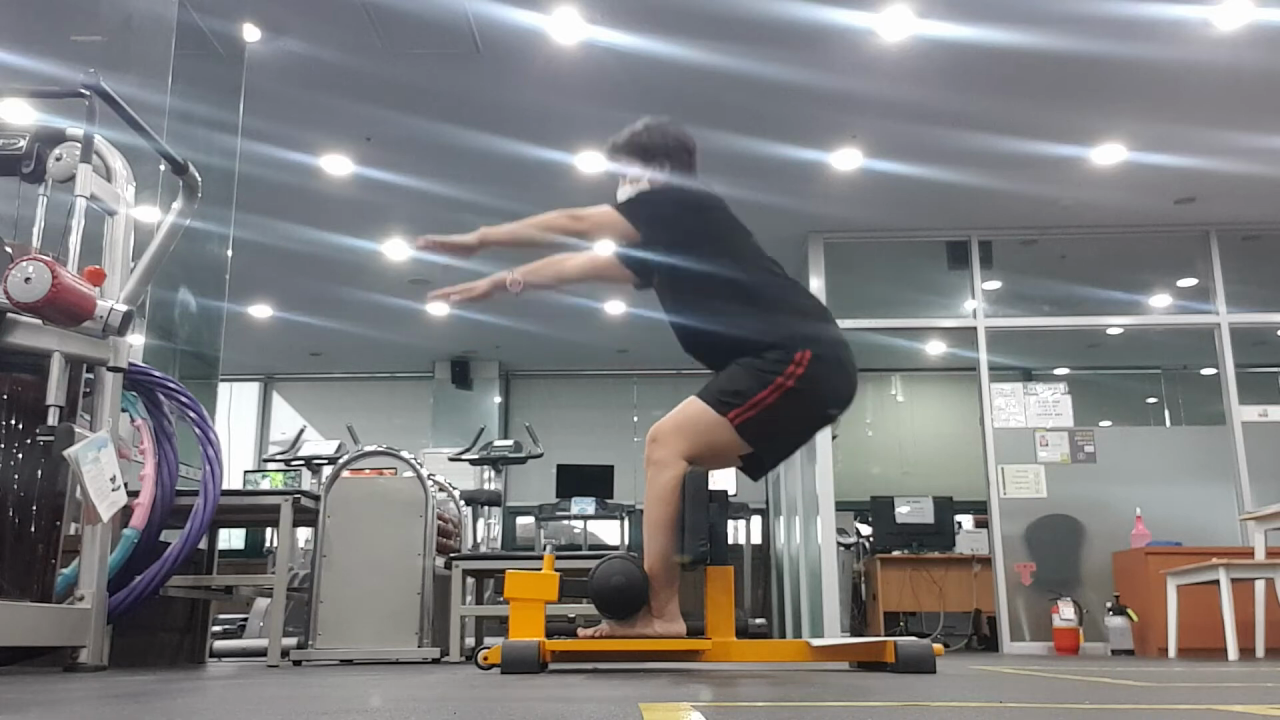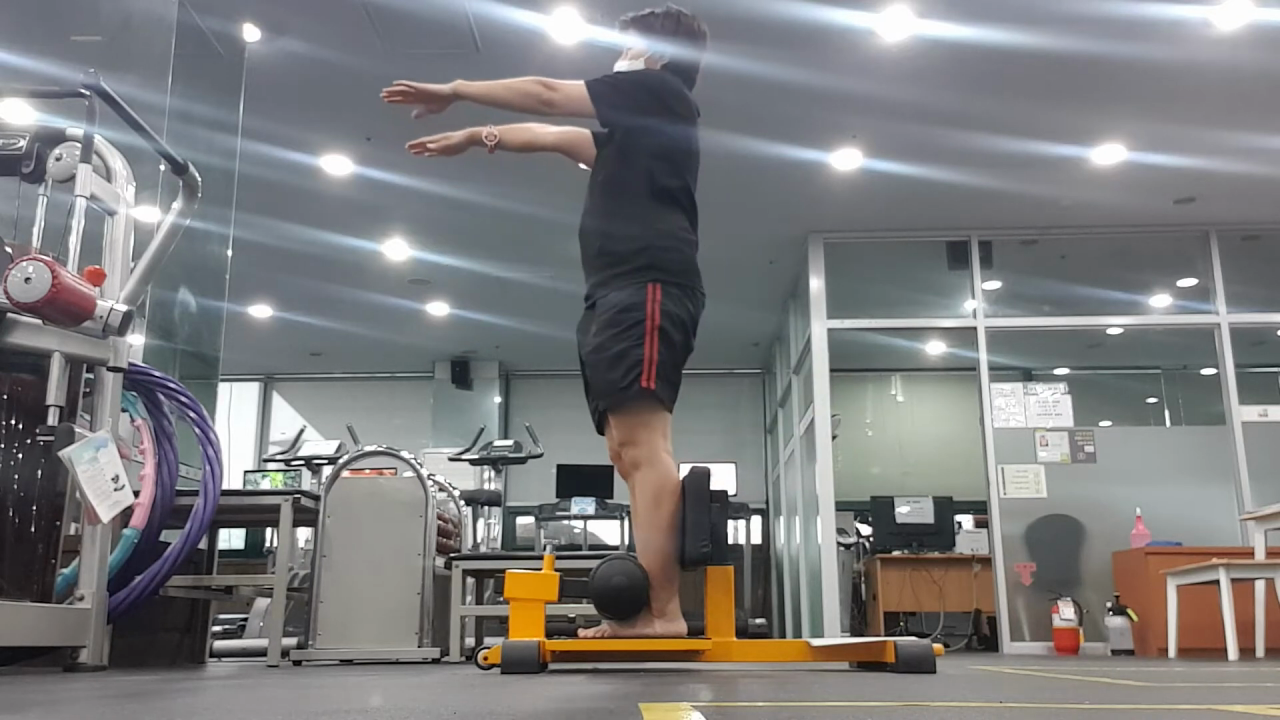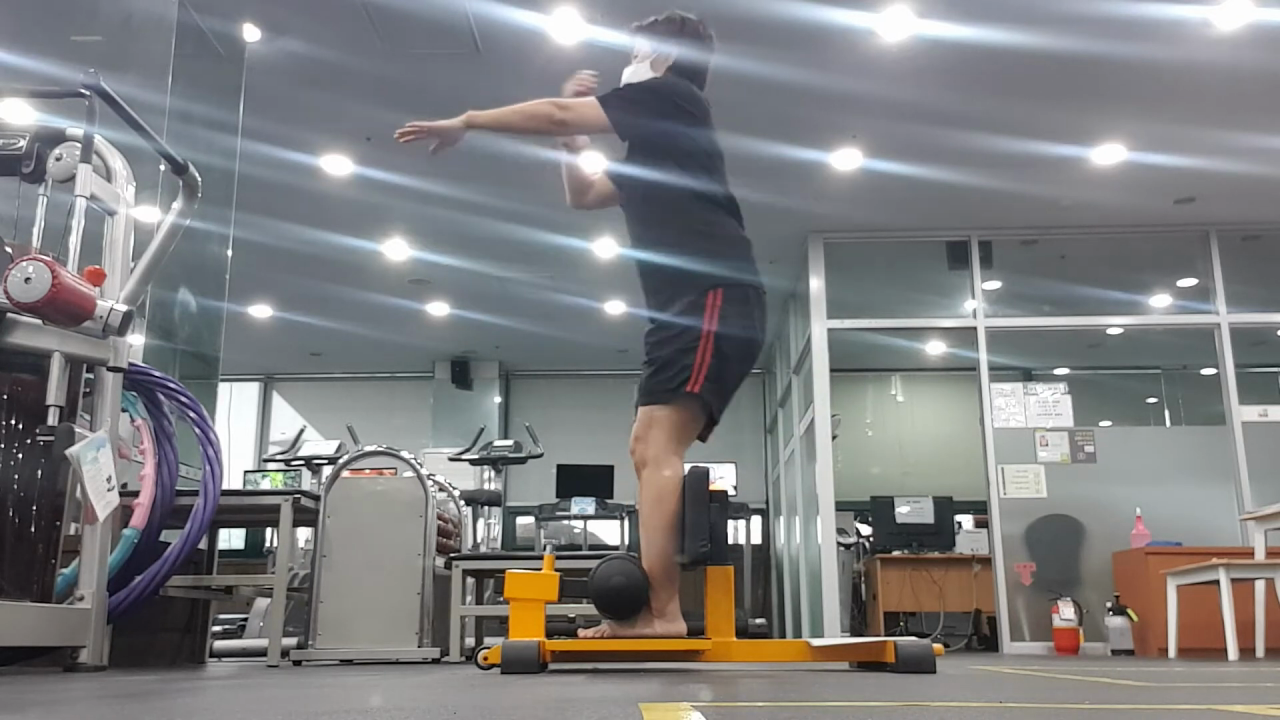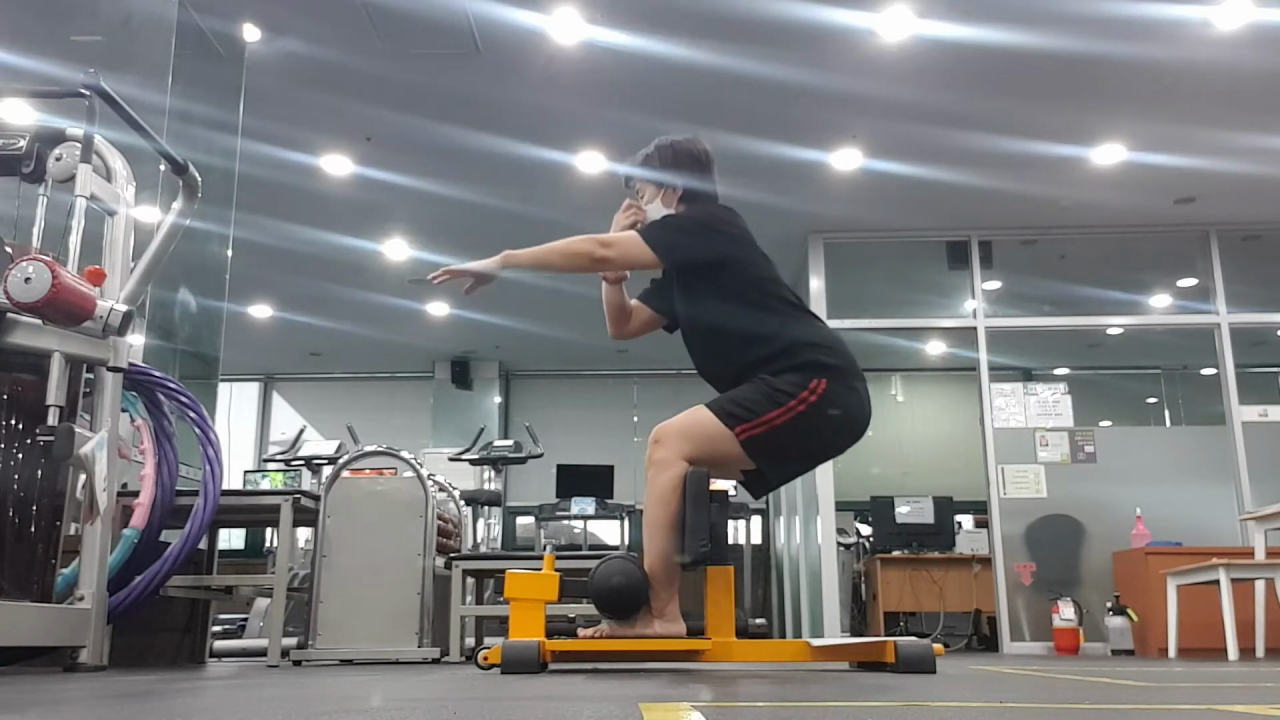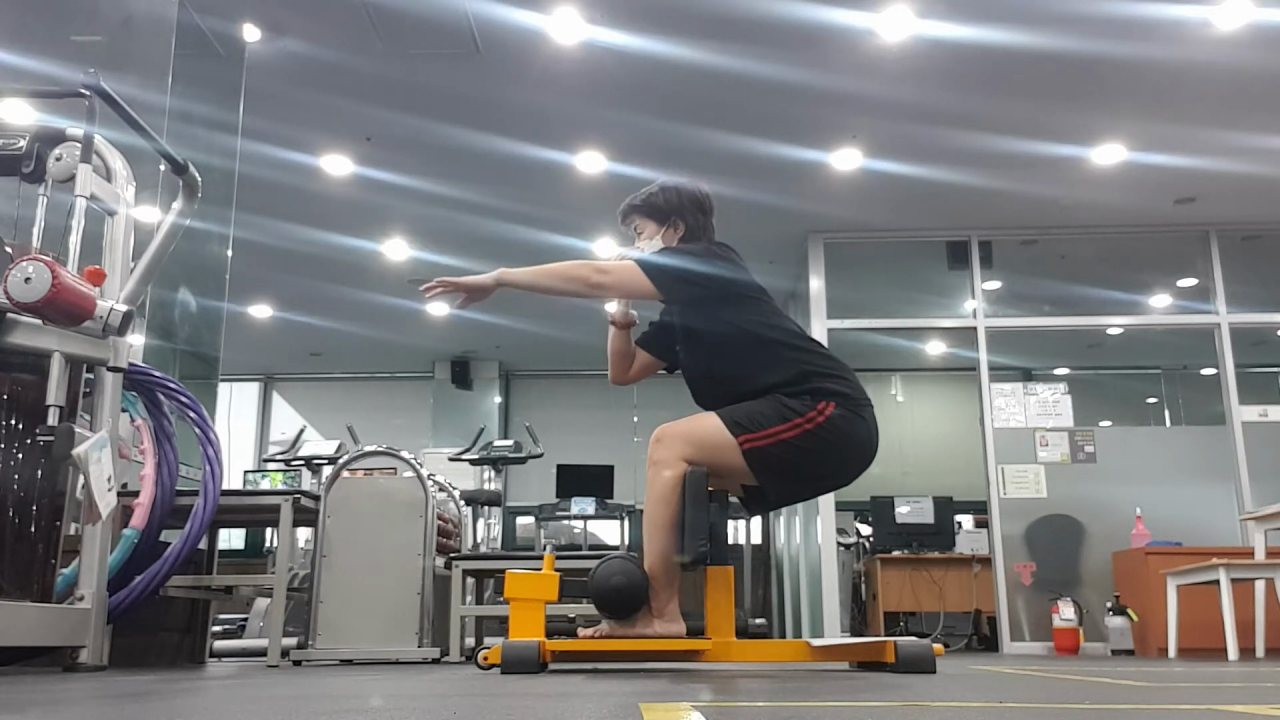
dt=1s
person 1, frame 1
left shoulder: (686, 201)
right shoulder: (666, 242)
left elbow: (577, 225)
right elbow: (581, 264)
left wrist: (479, 238)
right wrist: (498, 282)
left hip: (801, 360)
right hip: (796, 365)
left knee: (667, 442)
right knee: (674, 456)
left ankle: (658, 614)
right ankle: (665, 611)
person 1, frame 2
left shoulder: (661, 94)
right shoulder: (635, 130)
left elbow: (547, 94)
right elbow: (552, 135)
left wrist: (453, 90)
right wrist: (476, 136)
left hip: (646, 289)
right hip: (619, 295)
left knee: (643, 447)
right knee: (629, 450)
left ankle: (660, 612)
right ankle: (653, 610)
person 1, frame 3
left shoulder: (672, 99)
right shoulder: (650, 149)
left elbow: (557, 114)
right elbow: (582, 197)
left wrist: (464, 121)
right wrist: (574, 135)
left hip: (711, 299)
right hip: (692, 307)
left knee: (655, 446)
right knee: (651, 450)
left ankle: (659, 612)
right ankle: (656, 610)
person 1, frame 4
left shoulder: (710, 226)
right shoulder: (686, 272)
left elbow: (597, 252)
right elbow: (622, 324)
left wrist: (500, 261)
right wrist: (614, 267)
left hip: (819, 389)
right hip: (821, 400)
left knee: (669, 443)
right knee: (681, 468)
left ankle: (659, 615)
person 1, frame 5
left shoulder: (708, 262)
right shoulder: (683, 310)
left elbow: (595, 277)
right elbow: (623, 371)
left wrist: (498, 277)
right wrist: (623, 310)
left hip: (828, 416)
right hip: (826, 429)
left knee: (670, 444)
right knee: (681, 480)
left ankle: (659, 616)
